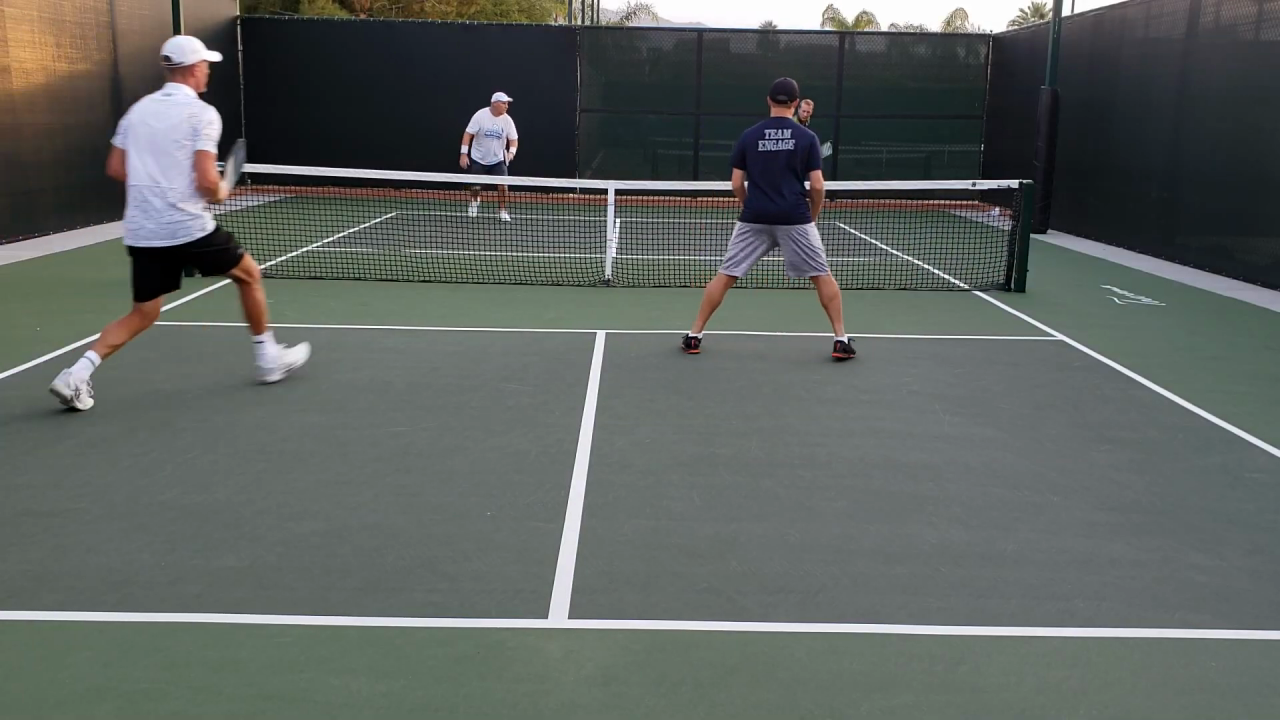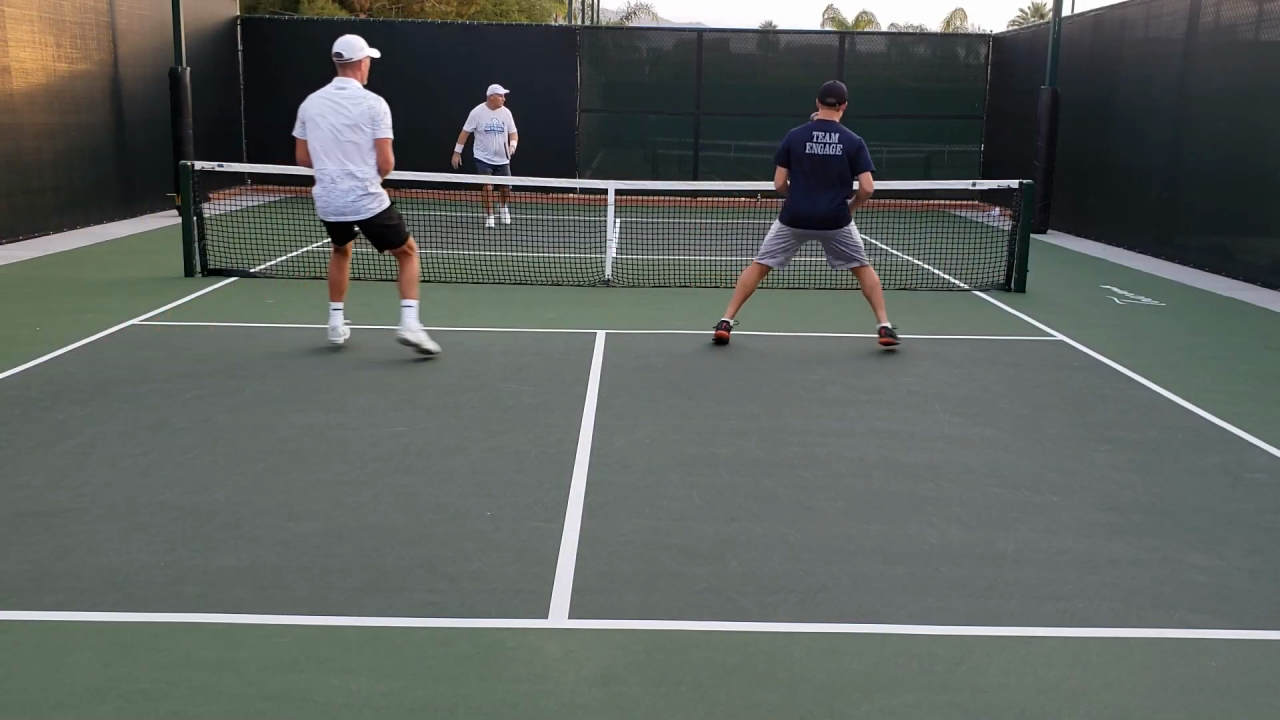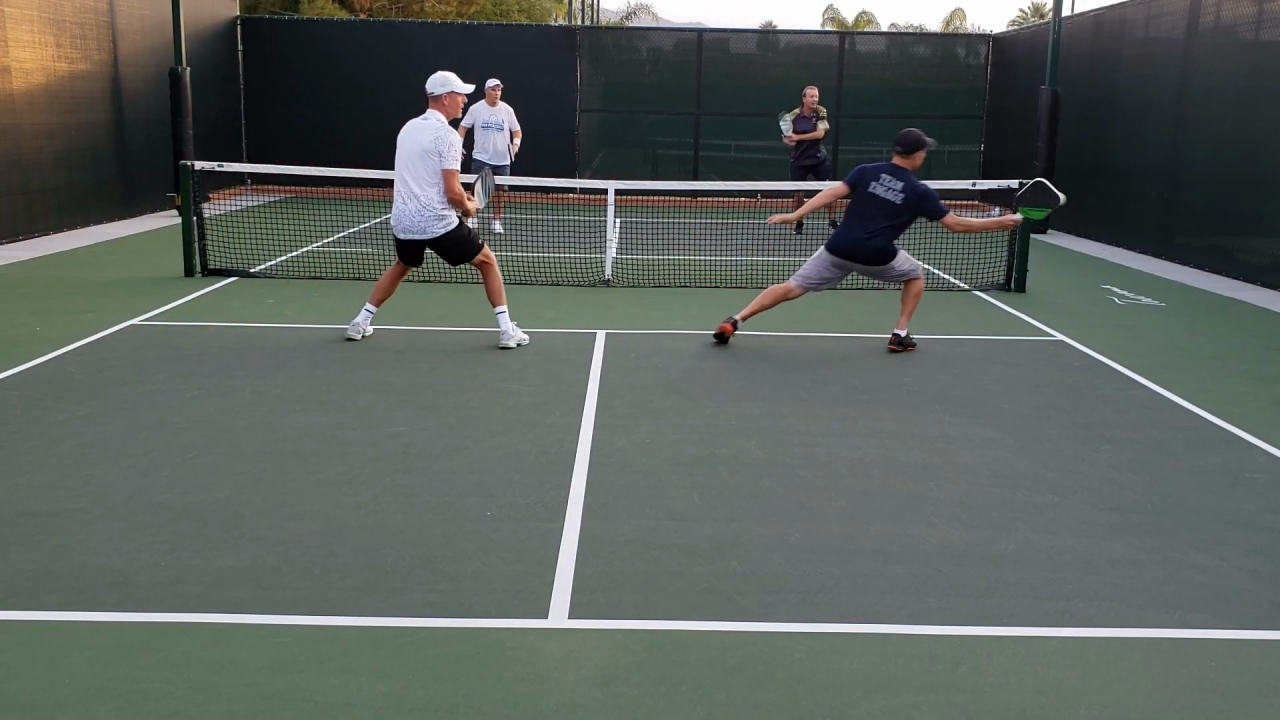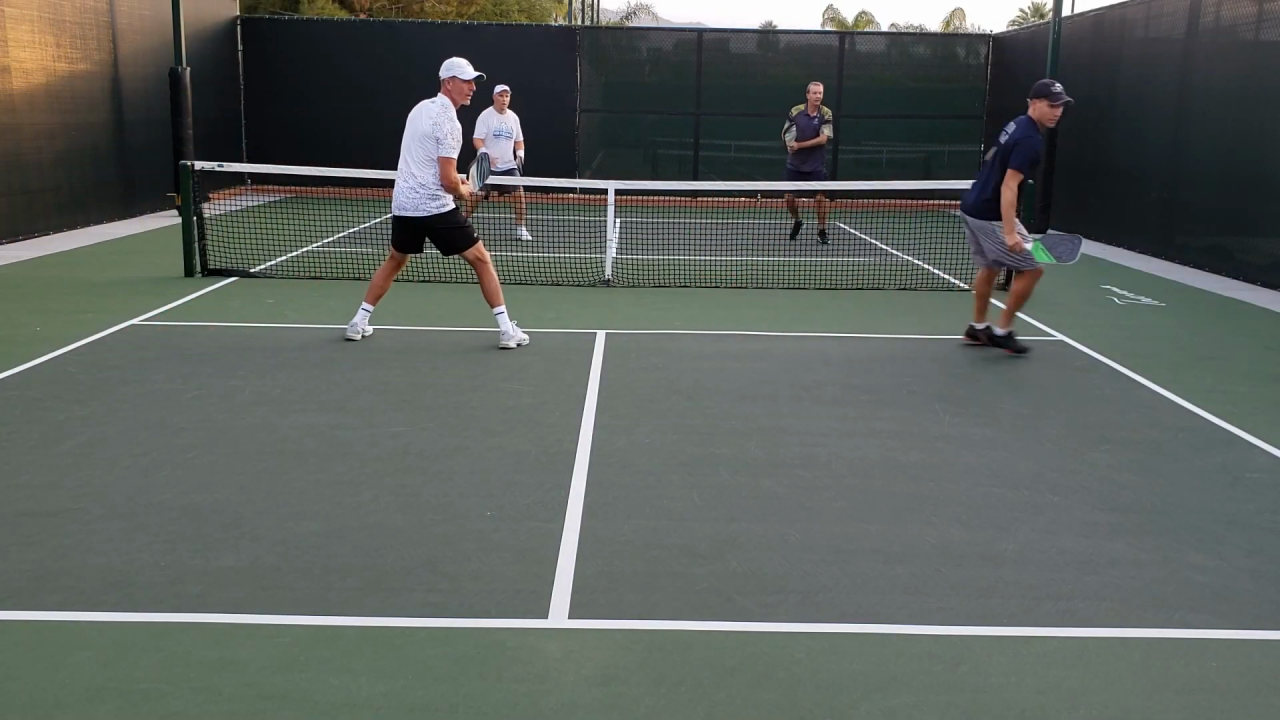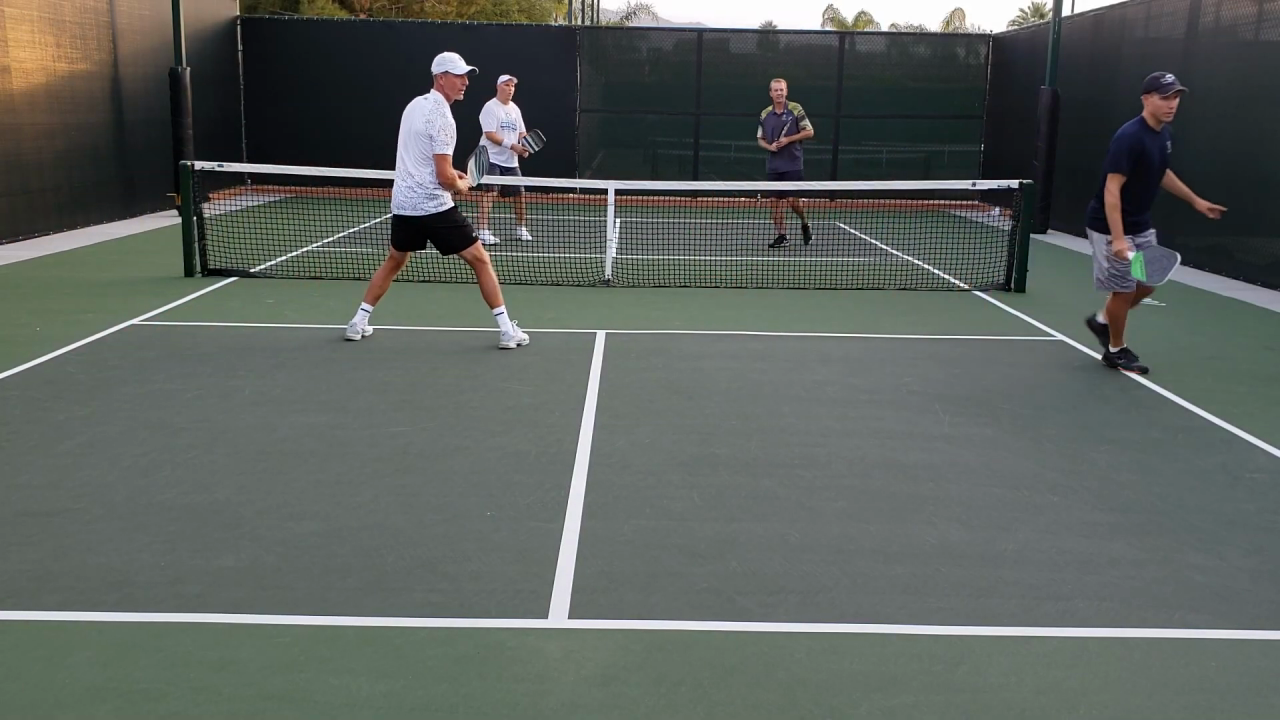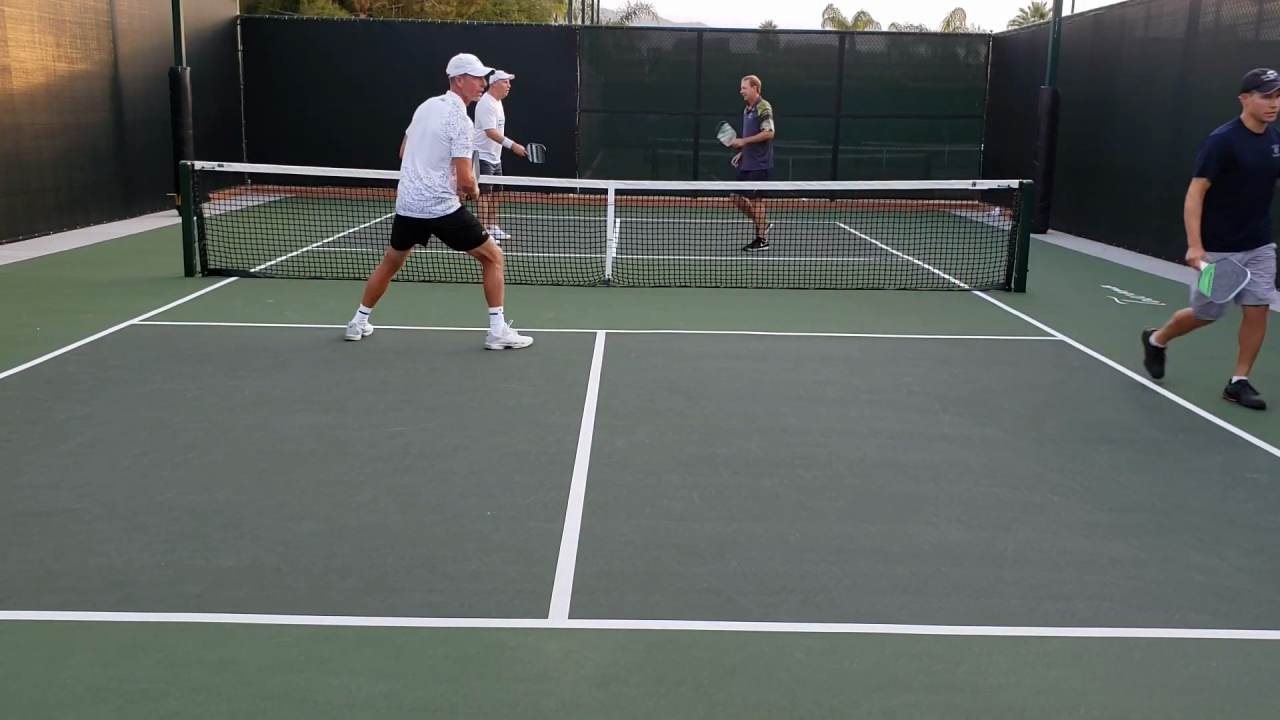
dt=0.4s
person 1, frame 1
left shoulder: (138, 110)
right shoulder: (202, 114)
left elbow: (116, 169)
right elbow: (206, 180)
right wrist: (220, 192)
left hip: (142, 233)
right hip: (188, 226)
left knee: (143, 312)
right knee: (249, 274)
left ankle: (77, 375)
right ankle: (269, 359)
person 1, frame 2
left shoulder: (310, 104)
right shoulder: (374, 104)
left elbow: (302, 157)
right elbow: (385, 164)
left hip: (328, 204)
right hip: (367, 201)
left knee: (341, 253)
right knee: (408, 255)
left ankle: (336, 323)
right ankle: (409, 325)
person 1, frame 3
left shoulder: (407, 130)
right shoulder: (447, 136)
right elbow: (451, 192)
left wrist: (459, 197)
right wrist: (468, 206)
left hip: (403, 222)
right hip: (437, 223)
left knee: (401, 267)
right knee: (487, 261)
left ankle: (361, 322)
right ankle: (506, 329)
person 1, frame 4
left shoulder: (420, 109)
right shoulder: (448, 121)
right elbow: (447, 179)
left wrist: (455, 180)
right wrist: (462, 191)
left hip: (404, 204)
right hip: (435, 206)
left knee: (394, 261)
right knee: (481, 260)
left ankle: (359, 322)
right ankle: (506, 329)
person 1, frame 5
left shoulder: (415, 105)
right shoulder: (441, 116)
right elbow: (444, 177)
left wrist: (450, 173)
right wrist: (461, 185)
left hip: (403, 203)
right hip: (434, 206)
left knee: (394, 261)
right knee: (480, 260)
left ankle: (359, 322)
right ankle: (507, 329)
person 1, frame 6
left shoulder: (426, 106)
right shoulder: (460, 121)
left elbow: (405, 152)
right elbow: (465, 180)
right wrist: (472, 190)
left hip: (408, 203)
right hip: (442, 207)
left knee: (391, 262)
right knee: (493, 257)
left ankle: (358, 323)
right ankle: (497, 331)
person 2, frame 1
left shoulder: (749, 136)
right shoulder: (806, 137)
left elbow: (737, 184)
right elbow: (817, 186)
right wrist: (812, 217)
left hip: (755, 218)
right hip: (795, 219)
left knee: (726, 276)
right knee: (822, 276)
left ankle: (695, 335)
right ankle: (841, 340)
person 2, frame 2
left shoulder: (794, 137)
right shoulder: (854, 142)
left elbow: (779, 184)
right elbow: (867, 188)
right wrist: (850, 207)
left hip: (794, 218)
right hip: (835, 221)
left knee: (759, 265)
right knee: (863, 268)
left ankle: (726, 322)
right ankle: (884, 327)
person 2, frame 3
left shoulder: (865, 172)
right shoulder: (920, 191)
left elbow: (831, 193)
right elbow: (954, 224)
left wrist: (795, 215)
right wrist: (999, 222)
left hip: (839, 249)
right hip: (878, 256)
left knee: (792, 287)
right knee: (915, 277)
left ankle: (735, 321)
right ankle: (900, 334)
person 2, frame 4
left shoulder: (1017, 125)
right shoulder: (1029, 139)
left elbow: (991, 159)
right elbow: (1009, 187)
right wrist: (1010, 231)
left hip: (975, 208)
right hip: (991, 215)
left knee: (990, 268)
right knee: (1032, 269)
left ankle: (978, 328)
right ankle: (1002, 331)
person 2, frame 5
left shoulder: (1164, 135)
right shoulder: (1129, 138)
right elbow: (1111, 190)
left wrist: (1196, 202)
right wrist: (1118, 238)
left hip: (1140, 226)
right hip: (1109, 226)
left knee: (1147, 285)
right knee: (1123, 290)
left ankle: (1102, 321)
right ankle: (1115, 350)
person 2, frame 6
right shoulder: (1222, 140)
right elbow: (1195, 193)
right wrist: (1194, 245)
right hip: (1216, 247)
right knee: (1205, 314)
left ankle: (1239, 380)
right ankle: (1157, 340)
